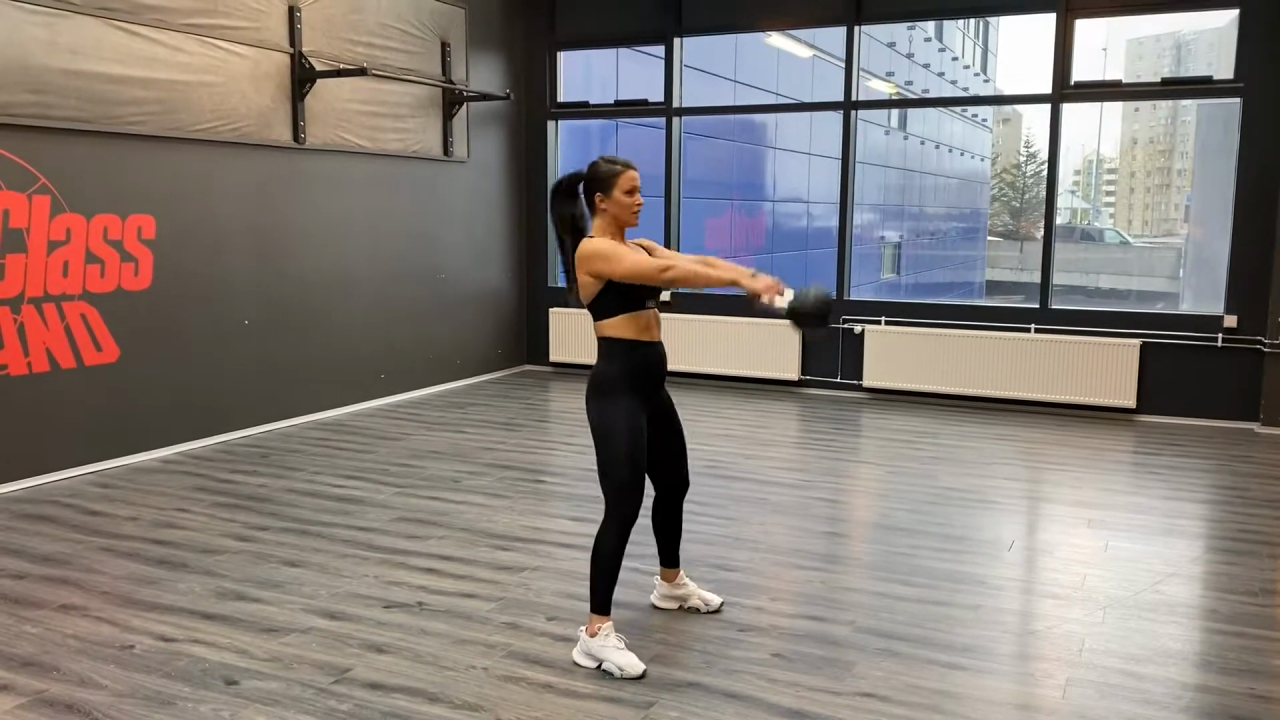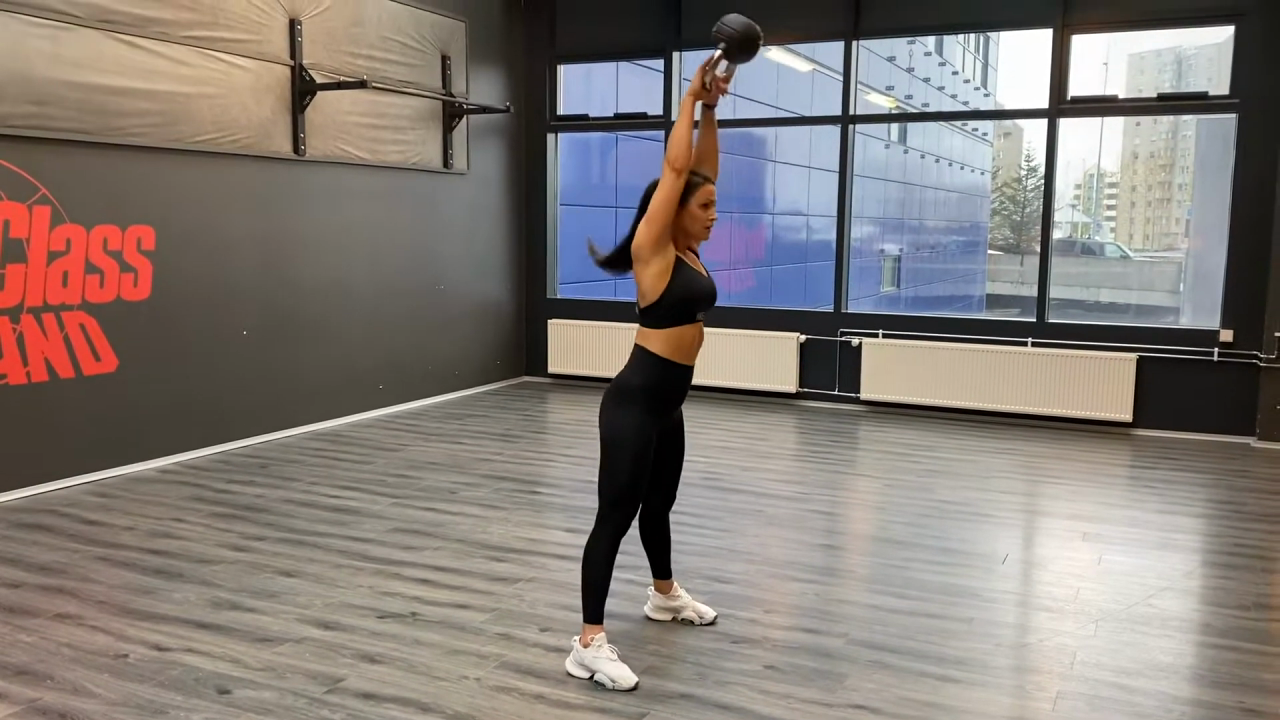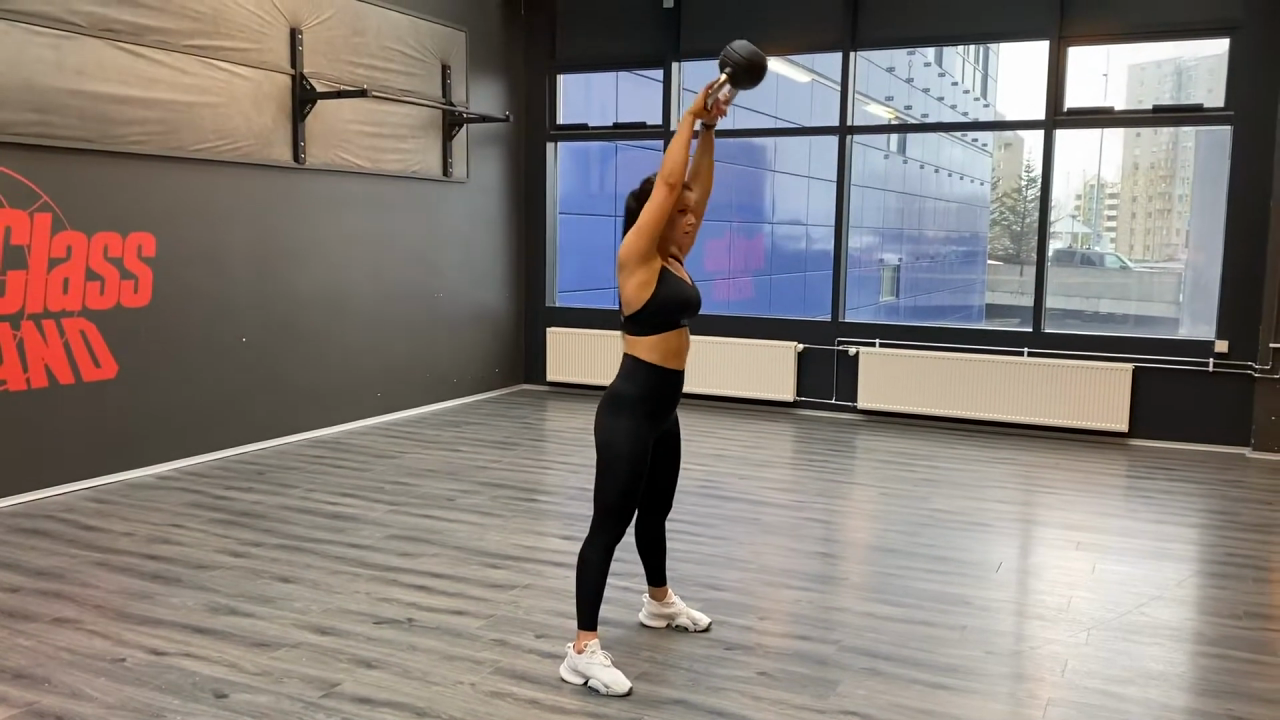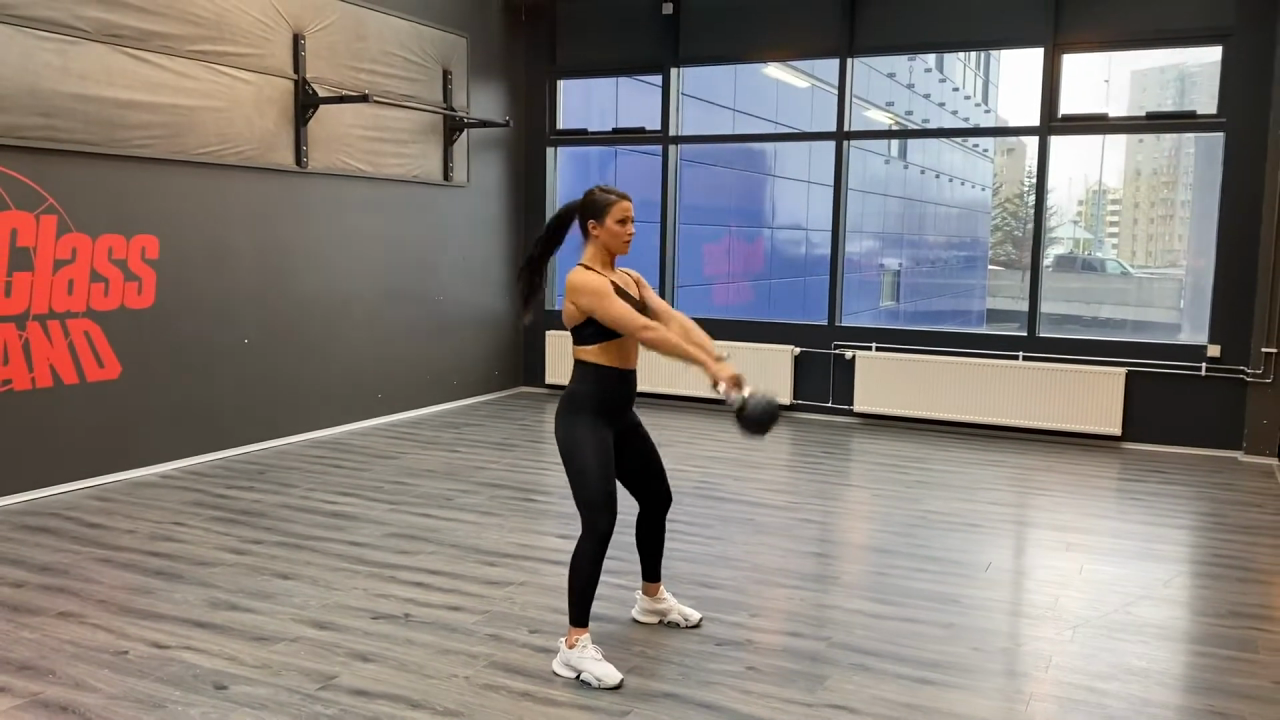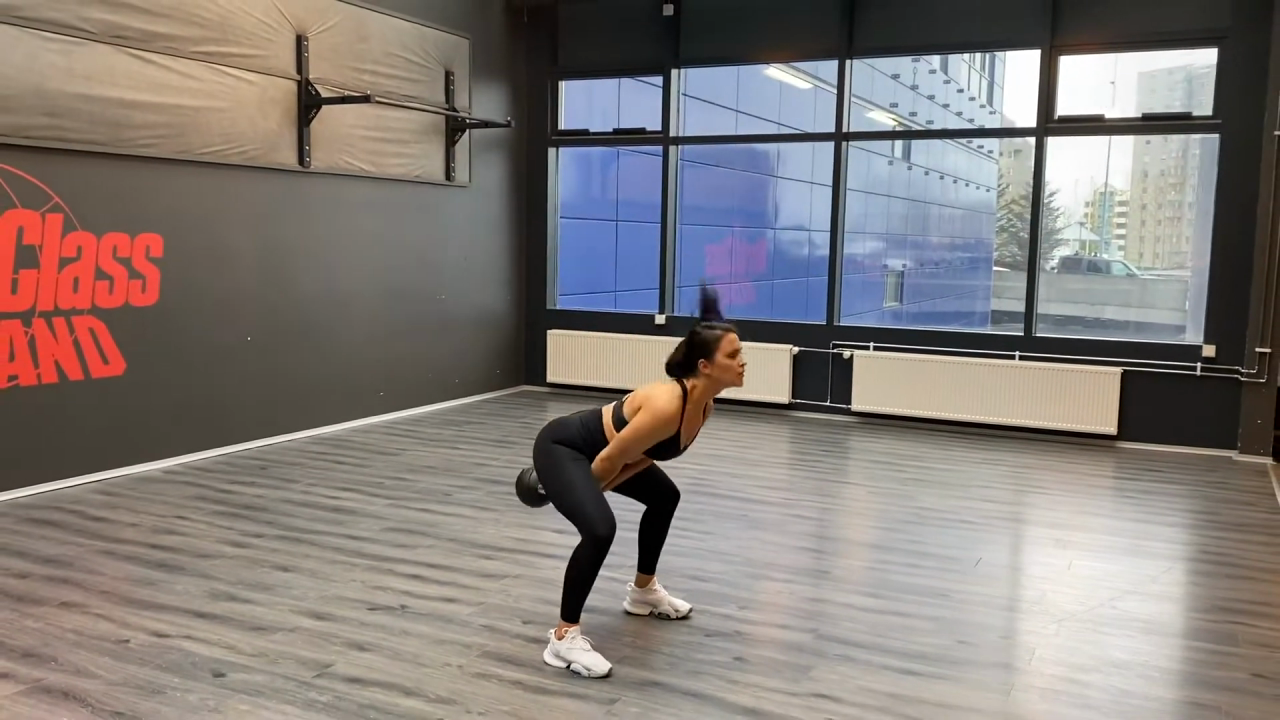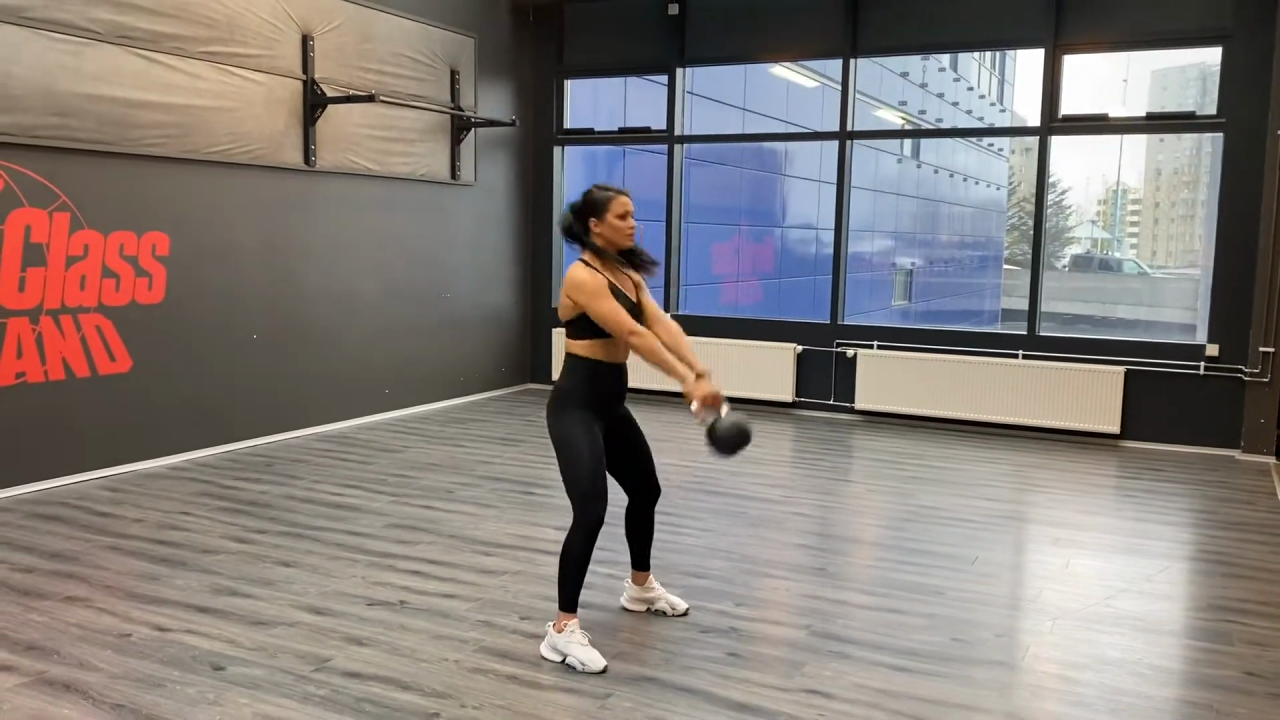
dt=0.4s
person 1, frame 1
left shoulder: (635, 245)
right shoulder: (593, 251)
left elbow: (689, 264)
right elbow: (669, 275)
left wrist: (749, 276)
right wrist: (742, 283)
left hip: (651, 386)
right hip: (615, 390)
left knee: (674, 486)
right knee: (624, 507)
left ankle: (671, 584)
right ankle: (595, 635)
person 1, frame 2
left shoulder: (688, 250)
right shoulder: (653, 249)
left elbow: (705, 171)
right elbow: (675, 171)
left wrist: (709, 111)
right wrist: (690, 101)
left hip: (667, 401)
right hip: (634, 402)
left knee: (658, 505)
right knee: (615, 517)
left ankle: (664, 595)
right ankle: (589, 645)
person 1, frame 3
left shoulder: (669, 259)
right shoulder: (635, 255)
left elbow: (695, 189)
right elbow: (666, 190)
left wrist: (708, 131)
right wrist: (689, 118)
left hip: (661, 408)
right hip: (629, 410)
left knee: (654, 512)
right knee: (610, 524)
left ankle: (659, 603)
right ankle: (582, 650)
person 1, frame 4
left shoulder: (629, 279)
right shoulder: (582, 282)
left elbow: (673, 323)
right elbow: (647, 333)
left wrist: (719, 360)
right wrist: (708, 364)
left hip: (622, 413)
right hip: (585, 417)
left knee: (656, 500)
right knee: (600, 523)
left ankle: (652, 598)
right ankle: (575, 647)
person 1, frame 5
left shoulder: (699, 405)
right shoulder: (669, 405)
left elbow: (642, 456)
right elbow: (613, 456)
left wrist: (597, 489)
right wrist: (586, 491)
left hip: (596, 451)
right hip: (561, 446)
left knee: (665, 497)
right knee: (599, 527)
left ankle: (643, 590)
right ankle: (564, 637)
person 1, frame 6
left shoulder: (629, 273)
right shoulder: (581, 276)
left elbow: (663, 325)
right elbow: (633, 335)
left wrist: (700, 373)
right wrist: (686, 381)
left hip: (611, 403)
right hip: (575, 405)
left knee: (646, 490)
right knee: (590, 511)
left ankle: (640, 587)
right ankle: (562, 631)
